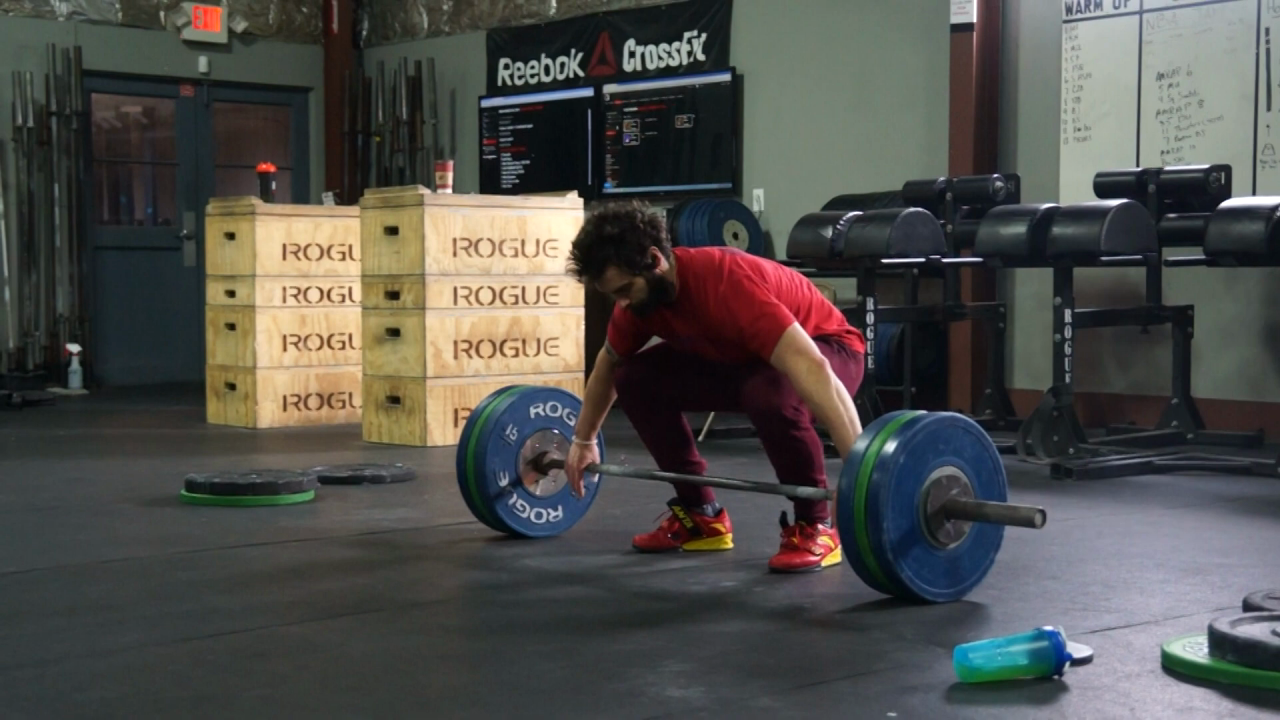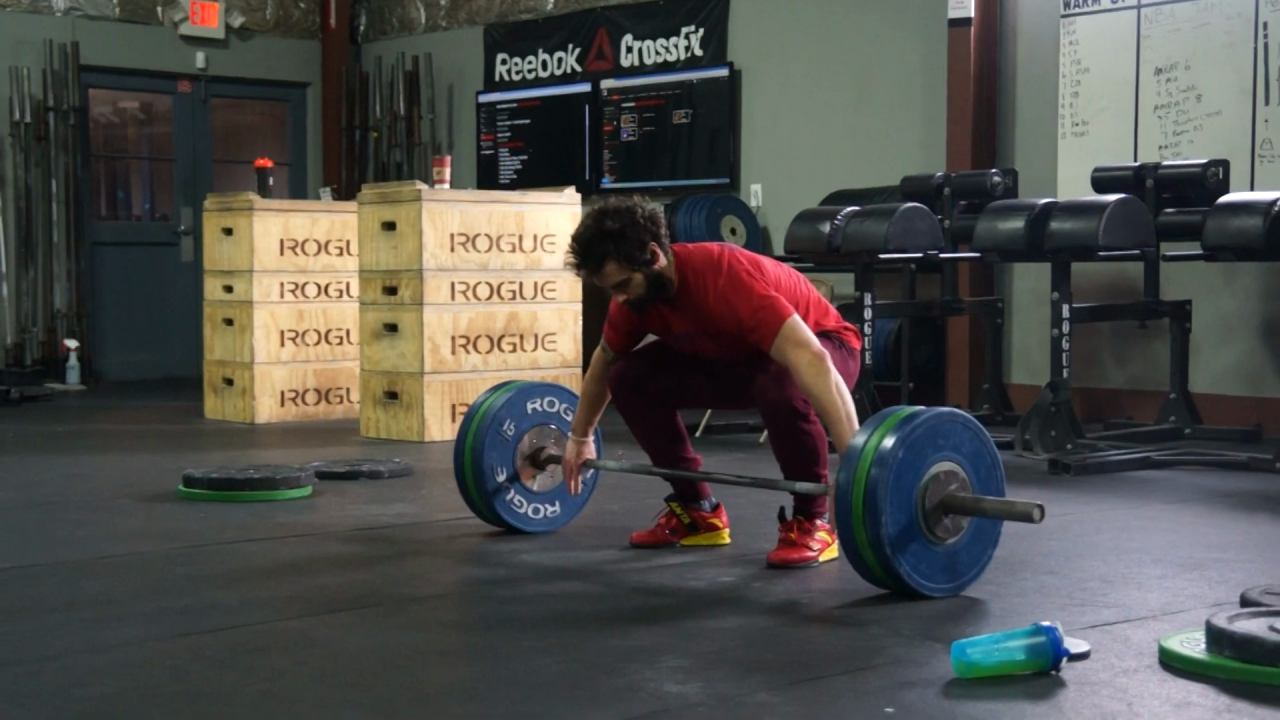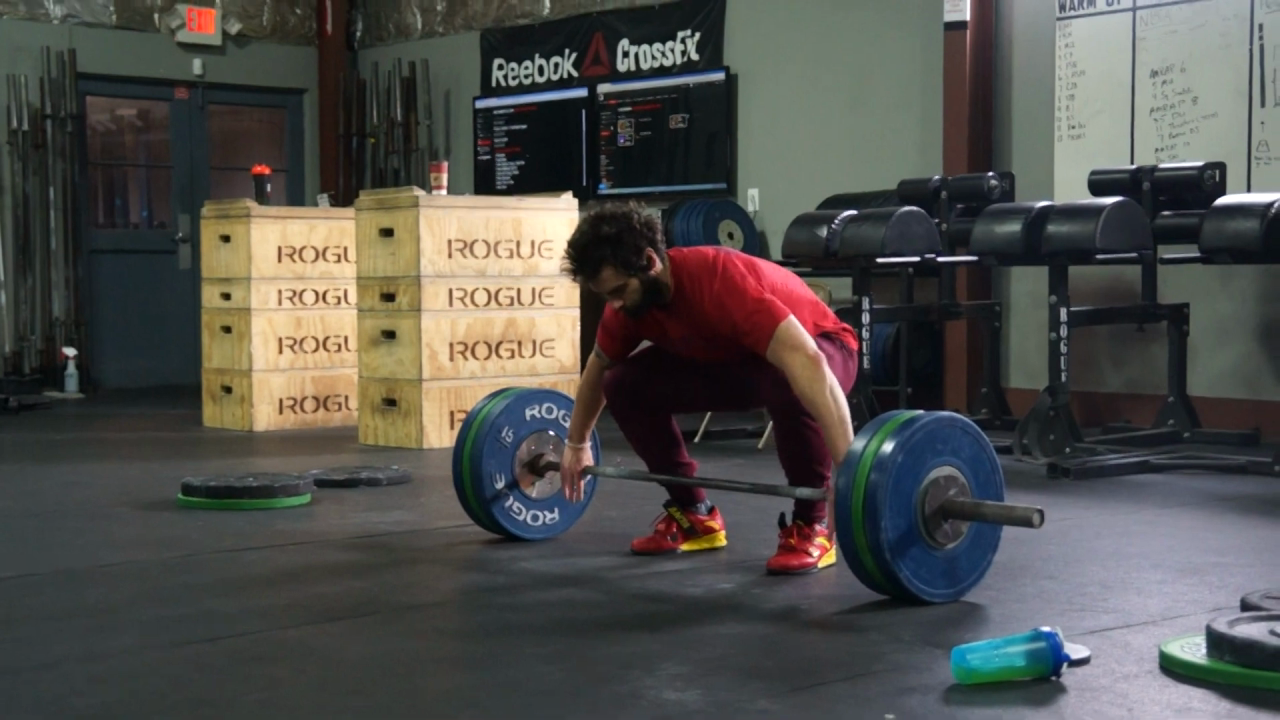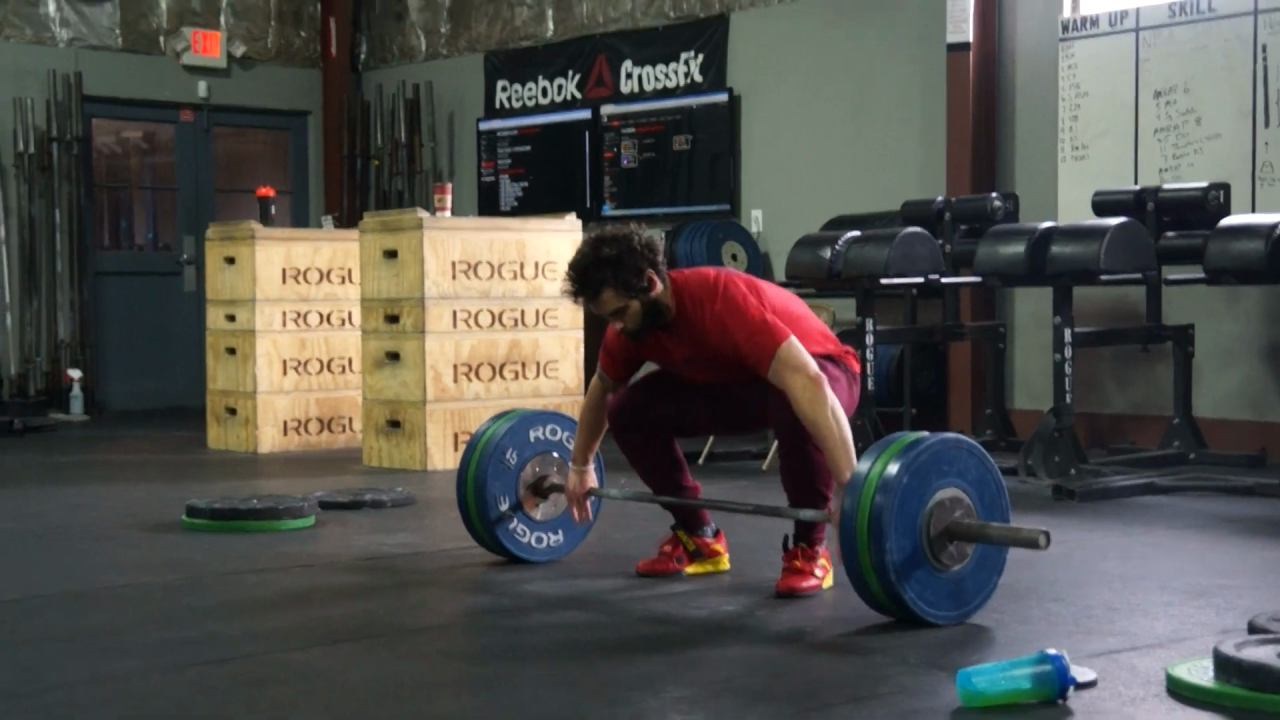
dt=0.1s
person 1, frame 1
left shoulder: (724, 283)
right shoulder: (636, 296)
left elbow: (810, 369)
right elbow: (608, 364)
right wrist: (583, 441)
left hip: (825, 349)
left knee: (771, 398)
right knee: (635, 379)
left ankle: (814, 527)
right ankle: (700, 514)
person 1, frame 2
left shoulder: (723, 278)
right shoulder: (634, 292)
left elbow: (811, 362)
right elbow: (604, 362)
right wrist: (580, 438)
left hip: (822, 344)
left knee: (781, 392)
right knee: (629, 377)
left ankle: (812, 522)
right ankle: (697, 509)
person 1, frame 3
left shoulder: (719, 281)
right shoulder: (629, 298)
left elbow: (805, 364)
right elbow: (598, 368)
right wrist: (576, 445)
left hip: (816, 346)
left knee: (791, 392)
right knee: (624, 385)
left ankle: (809, 528)
right ankle: (693, 513)
person 1, frame 4
left shoulder: (721, 301)
right shoulder: (630, 321)
left elbow: (807, 385)
right elbow: (601, 390)
left wrist: (850, 488)
right wrist: (580, 467)
left hip: (818, 367)
left knee: (796, 412)
right knee: (628, 410)
left ankle: (810, 549)
right ankle: (699, 536)
